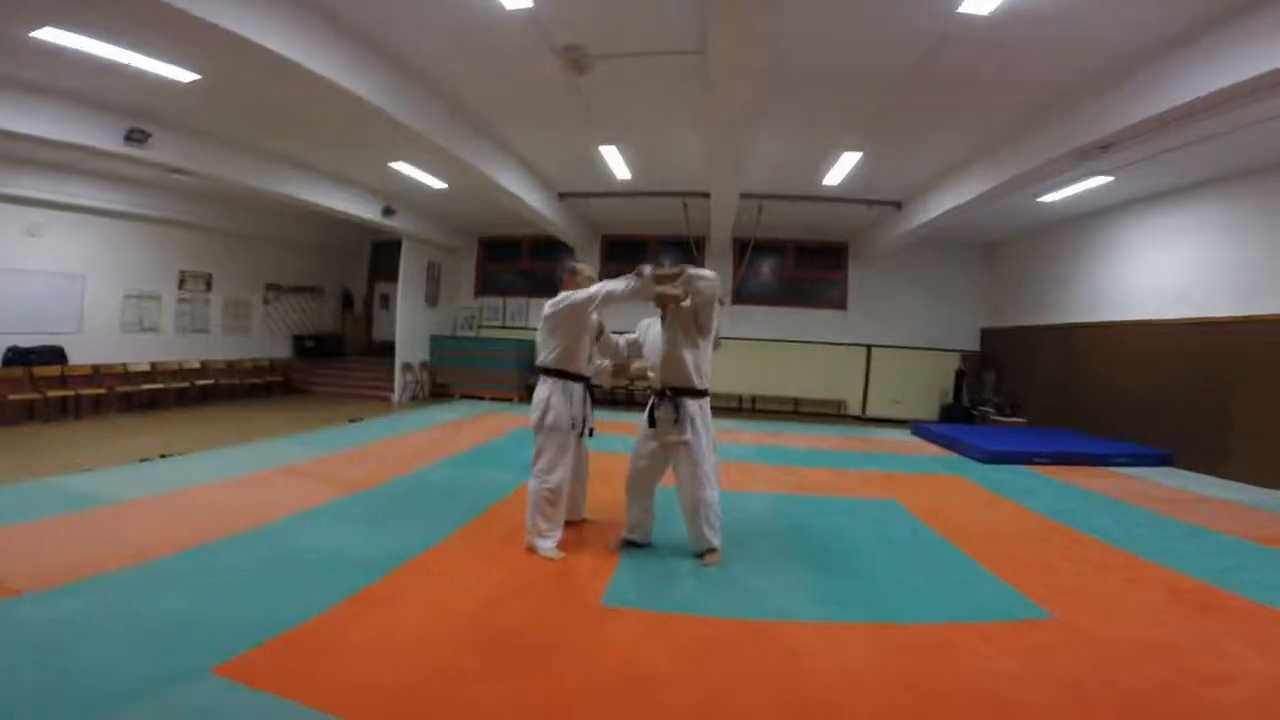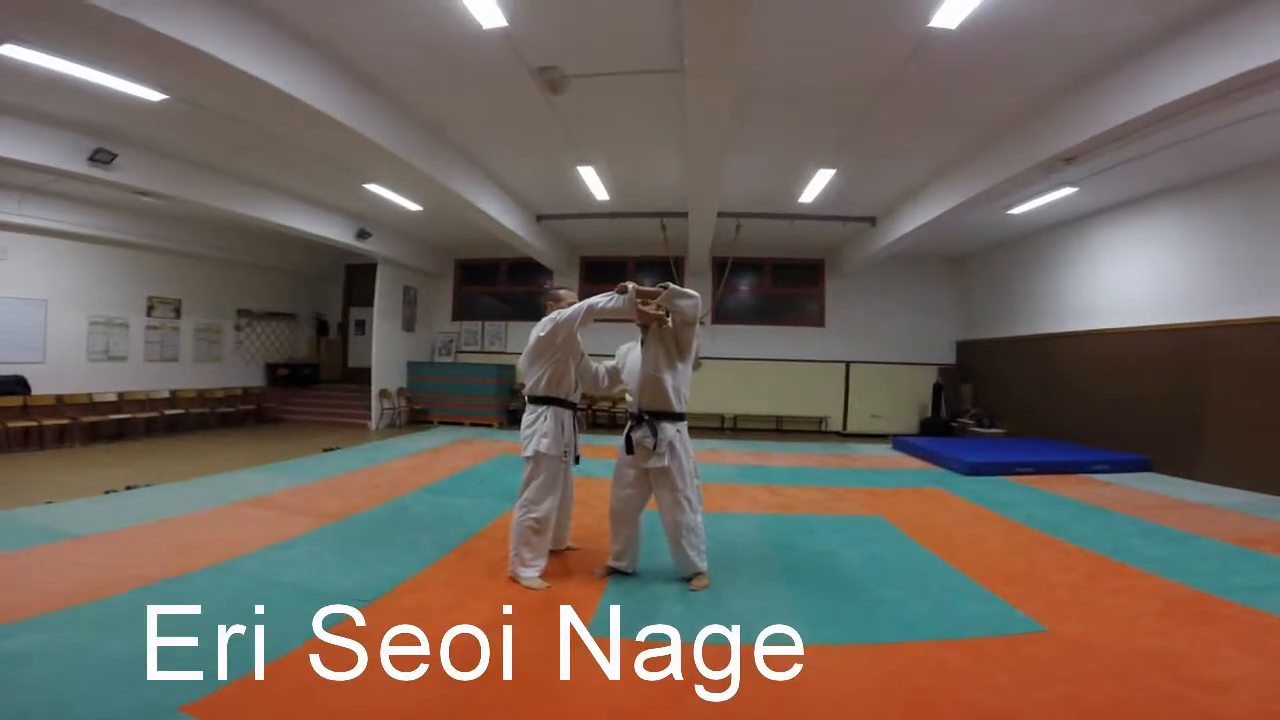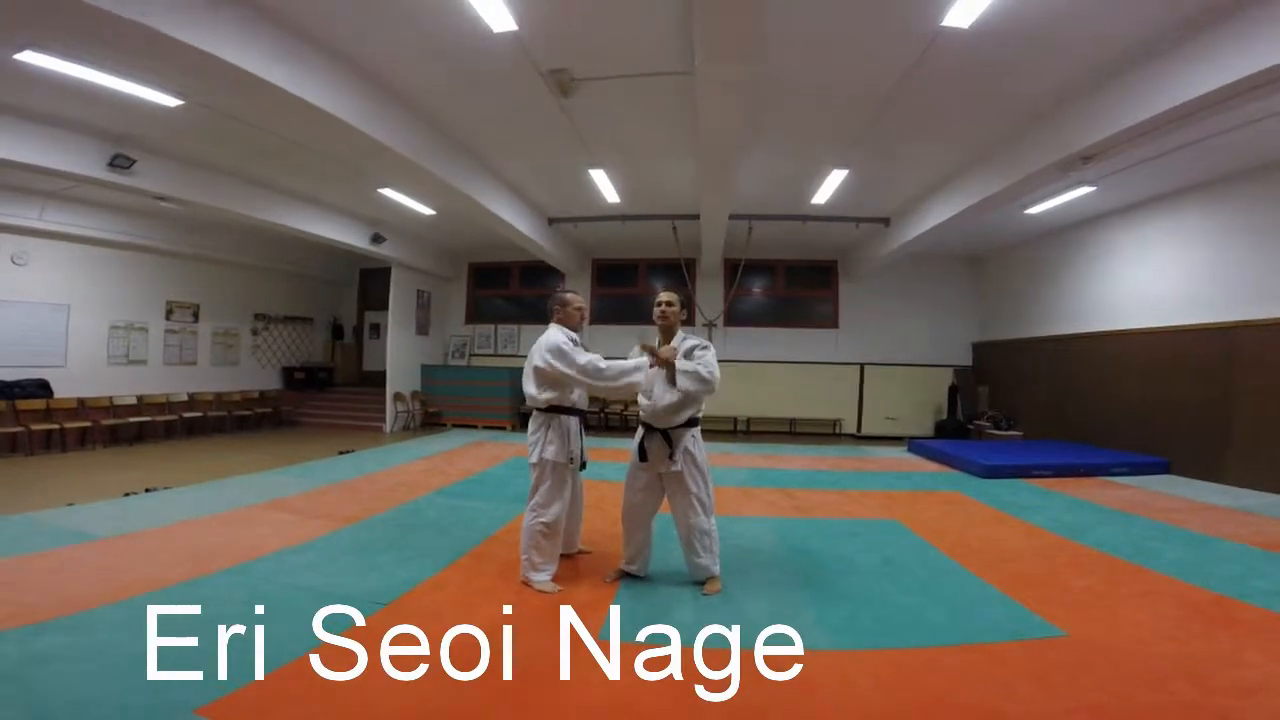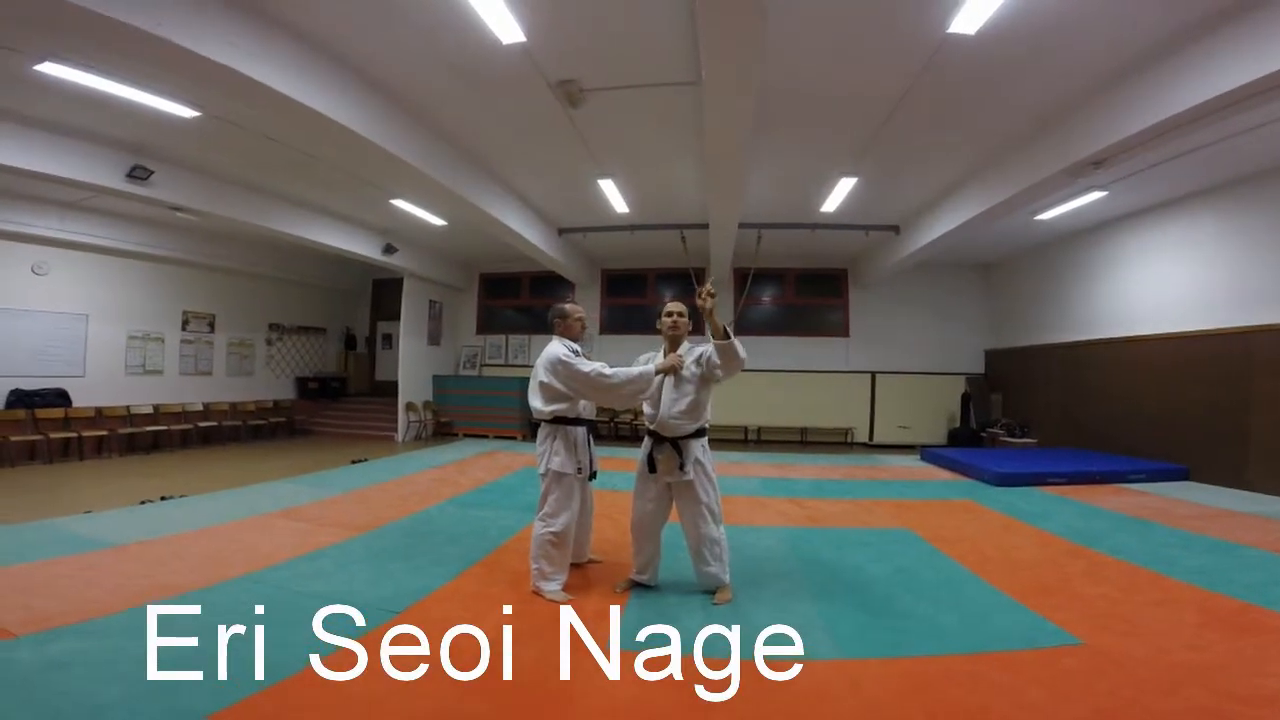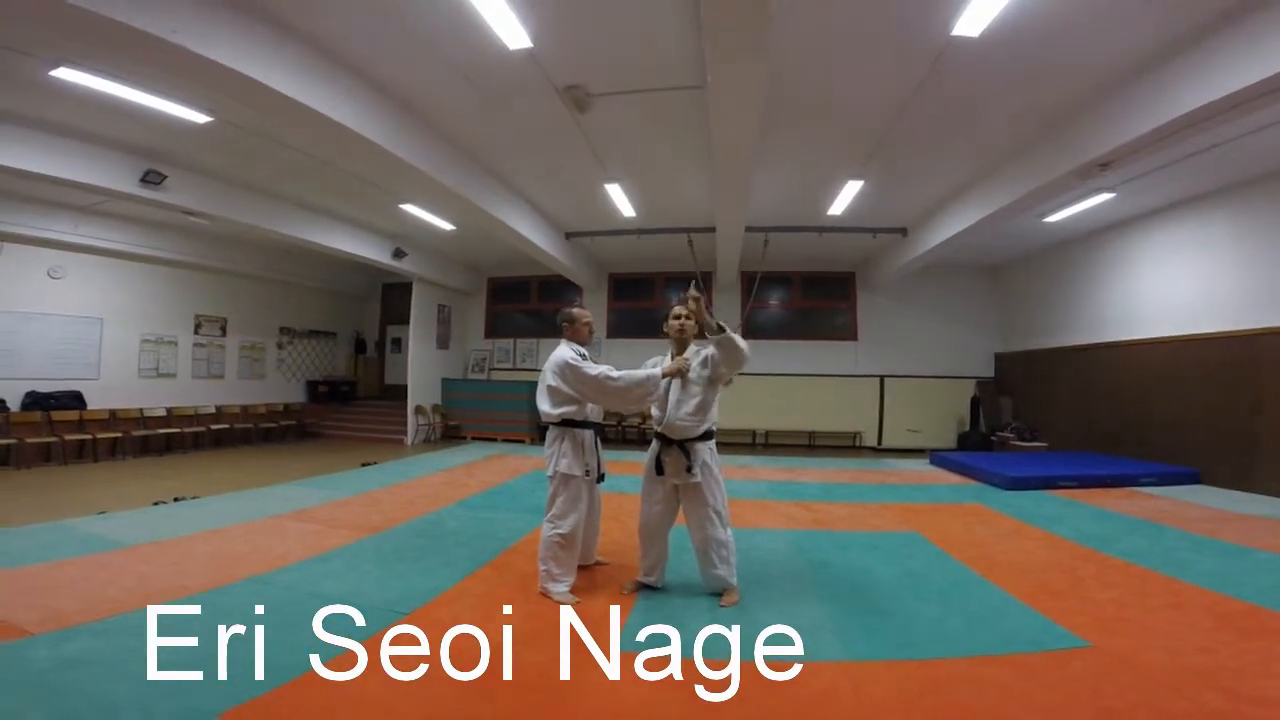
dt=0.7s
person 1, frame 1
left shoulder: (697, 316)
right shoulder: (649, 326)
left elbow: (708, 282)
right elbow: (622, 351)
left hip: (690, 411)
right hip: (658, 409)
left knee: (698, 482)
right knee: (639, 477)
left ankle: (708, 544)
right ankle: (636, 534)
person 1, frame 2
left shoulder: (676, 338)
right shoulder: (627, 351)
left elbow: (690, 302)
right elbow: (602, 378)
left wrist: (641, 290)
left hip: (668, 436)
right hip: (635, 434)
left knee: (680, 506)
right knee: (623, 504)
left ankle: (695, 568)
right ankle: (621, 561)
person 1, frame 3
left shoulder: (697, 348)
right shoulder: (644, 352)
left elbow: (709, 381)
left wrist: (670, 362)
left hip: (682, 441)
right hip: (648, 440)
left knee: (694, 511)
right knee: (636, 509)
left ankle: (708, 572)
right ankle: (633, 565)
person 1, frame 4
left shoulder: (702, 356)
right shoulder: (646, 361)
left elbow: (733, 361)
left wrist: (711, 318)
left hip: (691, 451)
right hip: (654, 449)
left knee: (703, 521)
right knee: (644, 519)
left ankle: (719, 581)
right ankle: (642, 574)
person 1, frame 5
left shoulder: (709, 359)
right shoulder: (653, 365)
left elbow: (738, 355)
left wrist: (706, 319)
left hip: (698, 453)
right hip: (662, 452)
left knee: (710, 524)
right knee: (652, 521)
left ankle: (726, 583)
right ankle: (649, 576)
person 2, frame 1
left shoulder: (577, 312)
right shoulder: (562, 306)
left elbow: (581, 355)
right elbow: (604, 293)
right wrist: (644, 281)
left hip: (573, 393)
right hip: (557, 394)
left knee: (576, 461)
right knee: (552, 468)
left ankle: (571, 513)
right ankle: (541, 537)
person 2, frame 2
left shoulder: (559, 337)
right shoulder: (549, 328)
left elbow: (582, 373)
right elbow: (588, 309)
right wrist: (631, 303)
left hip: (558, 421)
right hip: (546, 422)
left knee: (560, 491)
right knee: (539, 497)
left ankle: (555, 541)
right ankle: (524, 567)
person 2, frame 3
left shoulder: (564, 341)
right shoulder: (554, 343)
left elbow: (585, 377)
right elbow: (596, 371)
right wrist: (647, 363)
left hip: (566, 427)
right hip: (552, 428)
left knee: (570, 493)
right knee: (547, 502)
left ankle: (567, 545)
right ankle: (535, 571)
person 2, frame 4
left shoulder: (568, 353)
right shoulder: (558, 356)
left elbow: (590, 387)
right elbow: (604, 379)
right wrist: (657, 368)
left hip: (575, 438)
right hip: (561, 440)
left knee: (580, 504)
right knee: (557, 512)
left ankle: (576, 554)
right ankle: (546, 580)
person 2, frame 5
left shoulder: (575, 357)
right shoulder: (566, 359)
left elbow: (599, 390)
right elbow: (612, 382)
right wrist: (663, 372)
left hip: (583, 440)
right hip: (569, 443)
left knee: (588, 505)
right knee: (565, 514)
left ankle: (584, 556)
right ankle: (554, 582)
